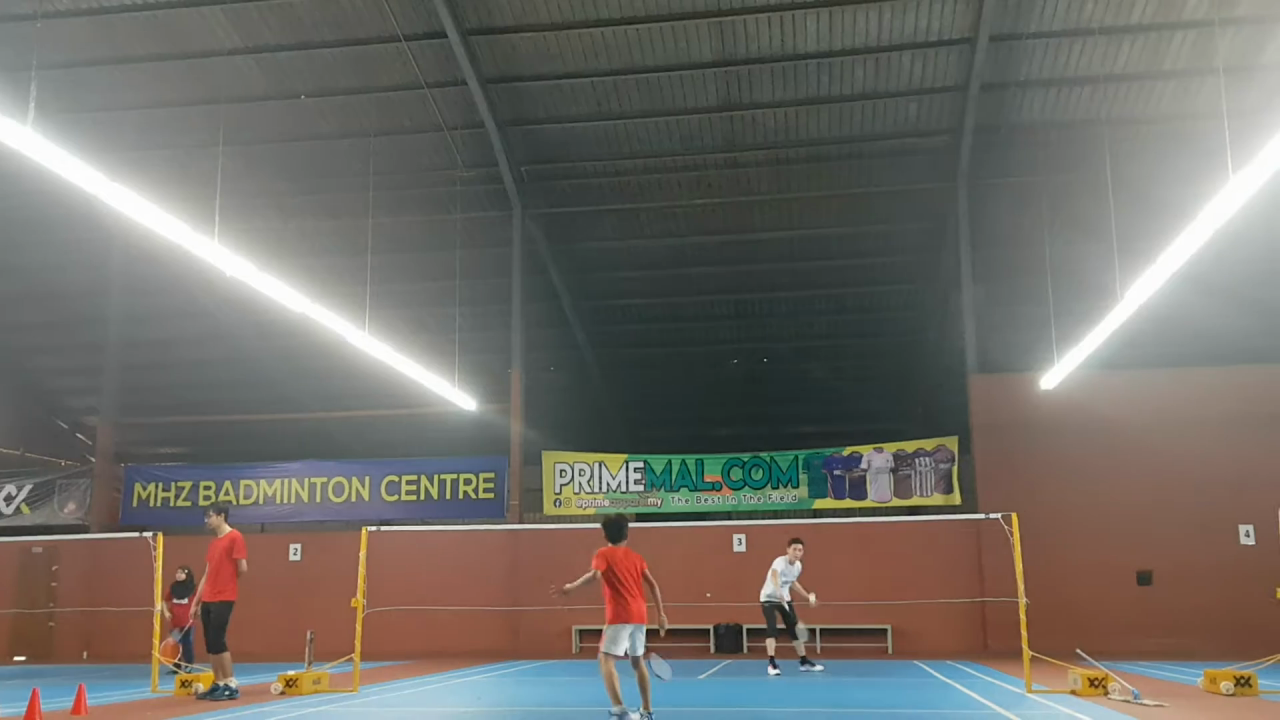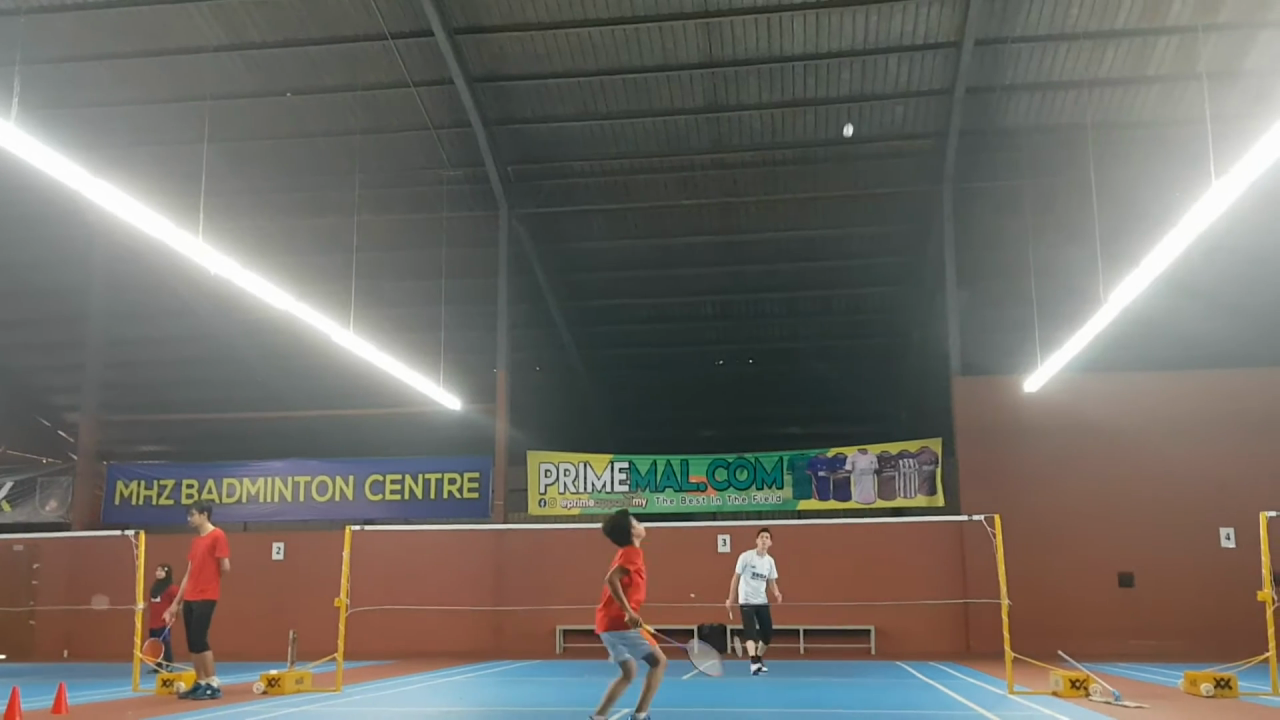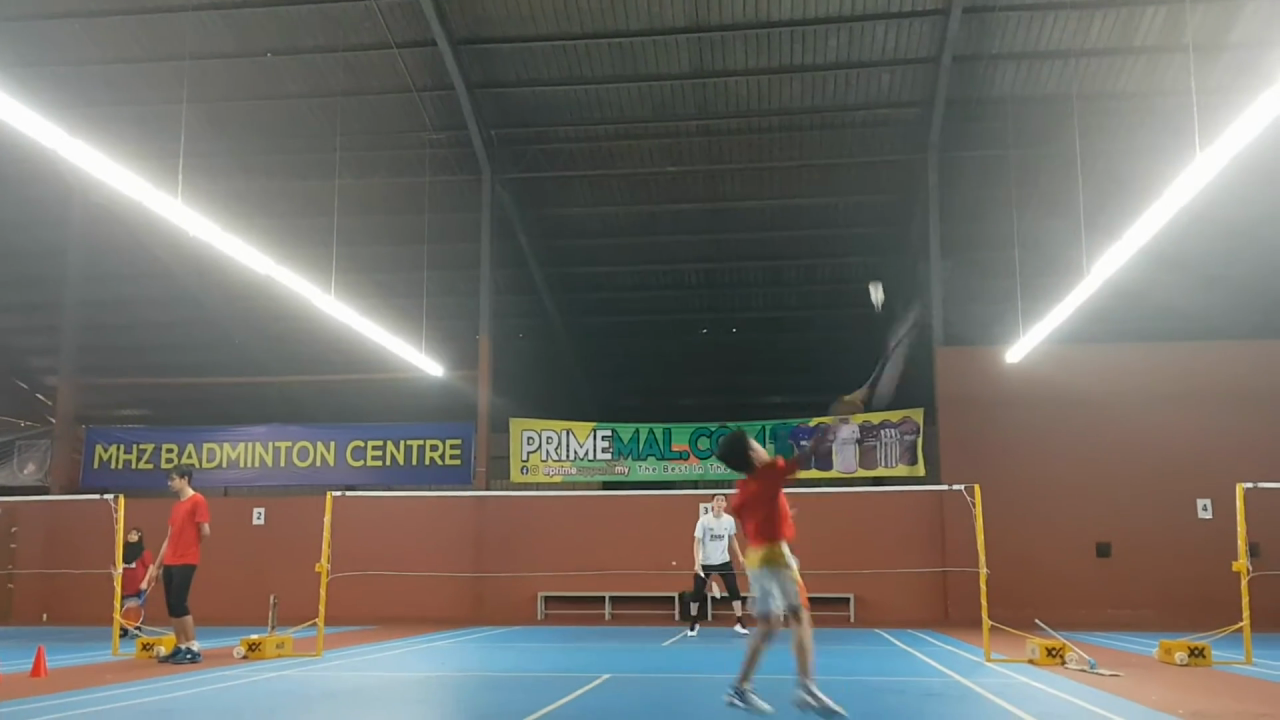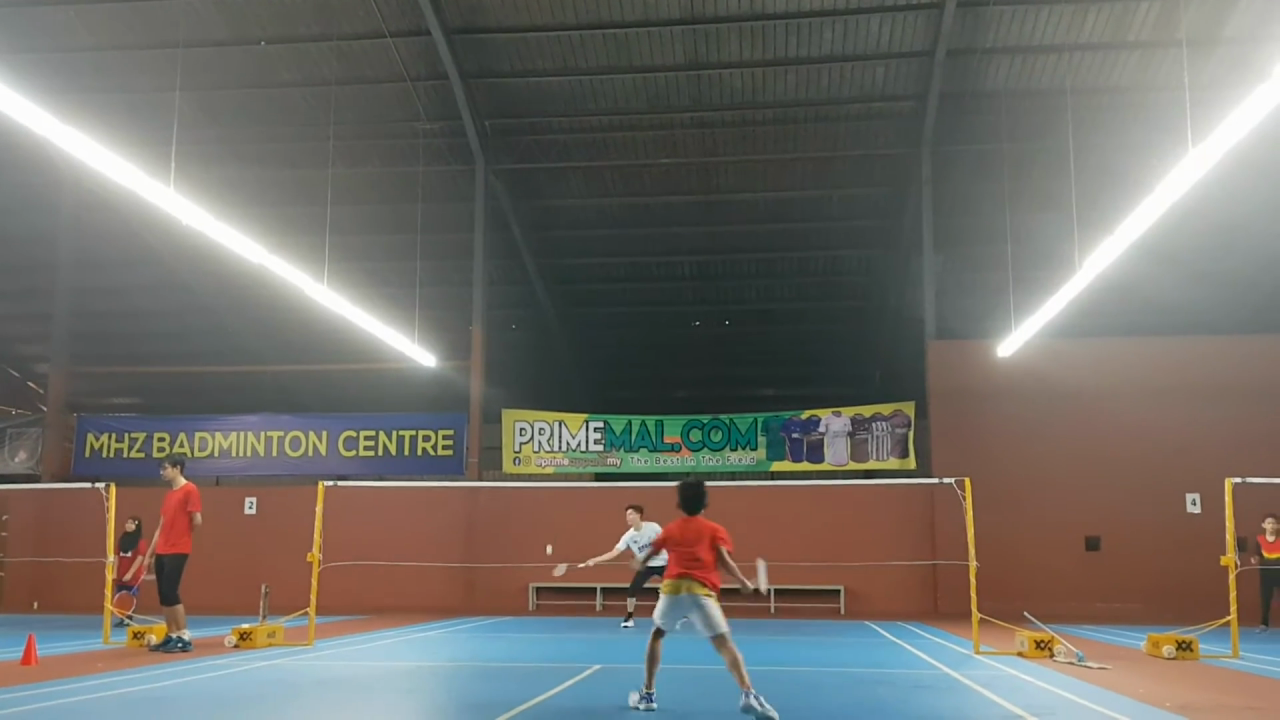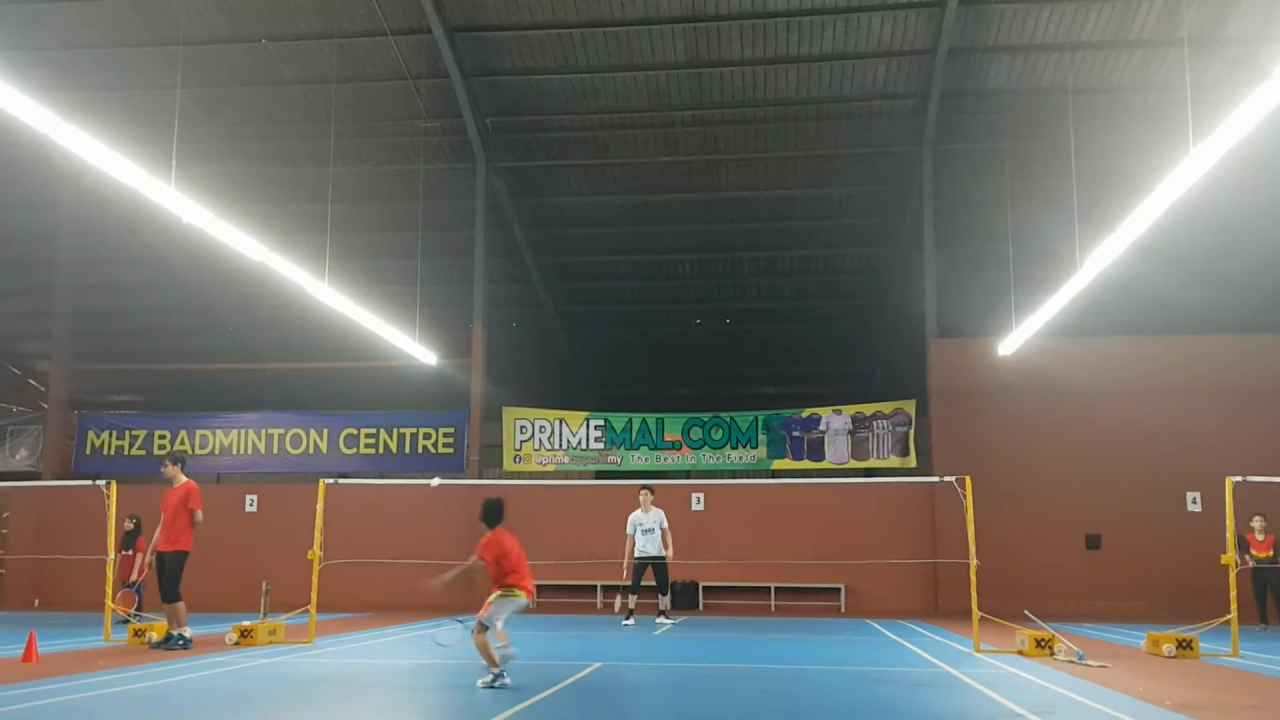
dt=0.7s
person 1, frame 1
left shoulder: (603, 554)
right shoulder: (636, 557)
left elbow: (594, 574)
right elbow: (652, 584)
left wrist: (571, 587)
right wrist: (661, 614)
left hip: (620, 616)
right hip: (639, 616)
left knee: (606, 660)
right knee: (638, 661)
person 1, frame 2
left shoulder: (625, 555)
right shoulder: (632, 554)
right elbow: (610, 579)
right wrist: (628, 611)
left hip: (608, 624)
right hip: (617, 624)
left knee: (628, 674)
right knee: (658, 662)
person 1, frame 3
left shoulder: (743, 491)
right shoulder: (767, 473)
right elbow: (802, 459)
right wrist: (821, 439)
left hip: (757, 559)
right hip: (775, 556)
left knee: (767, 626)
right knee: (800, 619)
left ankle: (741, 689)
right ankle: (807, 690)
person 1, frame 4
left shoulder: (672, 529)
right shoulder: (715, 530)
left elbow: (644, 558)
right elbow: (725, 561)
left wrist: (637, 564)
right wrist: (745, 584)
left hip: (672, 588)
right hip: (701, 592)
left knee: (656, 636)
right knee: (725, 645)
left ankle: (647, 695)
right ankle: (750, 697)
person 1, frame 5
left shoulder: (491, 539)
right shoulder: (507, 537)
left elbow: (471, 564)
left wrist: (443, 579)
left hip: (511, 592)
right hip: (524, 590)
left knee: (479, 631)
right knee: (492, 621)
left ankle: (497, 673)
right ankle: (504, 647)
person 2, frame 1
left shoulder: (235, 537)
right shoulder: (213, 542)
left elbow: (242, 568)
right elbow: (207, 574)
left wrist: (227, 582)
right wrist: (196, 601)
left hip: (223, 599)
right hip: (208, 600)
left knee: (217, 641)
right knee: (210, 643)
left ankle: (231, 685)
right ankle: (218, 684)
person 2, frame 2
left shoulder: (217, 535)
right shoulder: (196, 541)
left elbow: (225, 567)
right elbow: (189, 574)
left wrist: (210, 580)
right wrist: (177, 601)
left hip: (205, 598)
right hip: (189, 598)
left knee: (199, 640)
right knee: (192, 642)
left ankle: (213, 684)
right ankle: (200, 683)
person 2, frame 3
left shoulder: (198, 501)
right shoulder: (176, 506)
left elbow: (205, 532)
right elbow: (169, 538)
left wrist: (190, 546)
right wrist: (156, 566)
left hip: (185, 562)
right hip: (170, 563)
left knee: (179, 604)
right knee: (172, 606)
left ankle: (193, 649)
right ankle: (181, 647)
person 2, frame 4
left shoulder: (189, 490)
right shoulder: (169, 494)
left elbow: (197, 521)
right elbow: (161, 527)
left wrist: (181, 535)
right wrist: (149, 554)
left hip: (177, 551)
right hip: (162, 552)
left knee: (170, 593)
right knee: (163, 594)
left ankle: (184, 637)
right ankle: (171, 636)
person 2, frame 5
left shoulder: (191, 487)
right shoulder: (168, 492)
left elbow: (198, 518)
right elbow: (162, 524)
left wrist: (182, 532)
right wrist: (151, 551)
left hip: (178, 548)
right hip: (163, 549)
left knee: (172, 590)
right knee: (165, 592)
left ankle: (185, 635)
right ankle: (172, 633)
